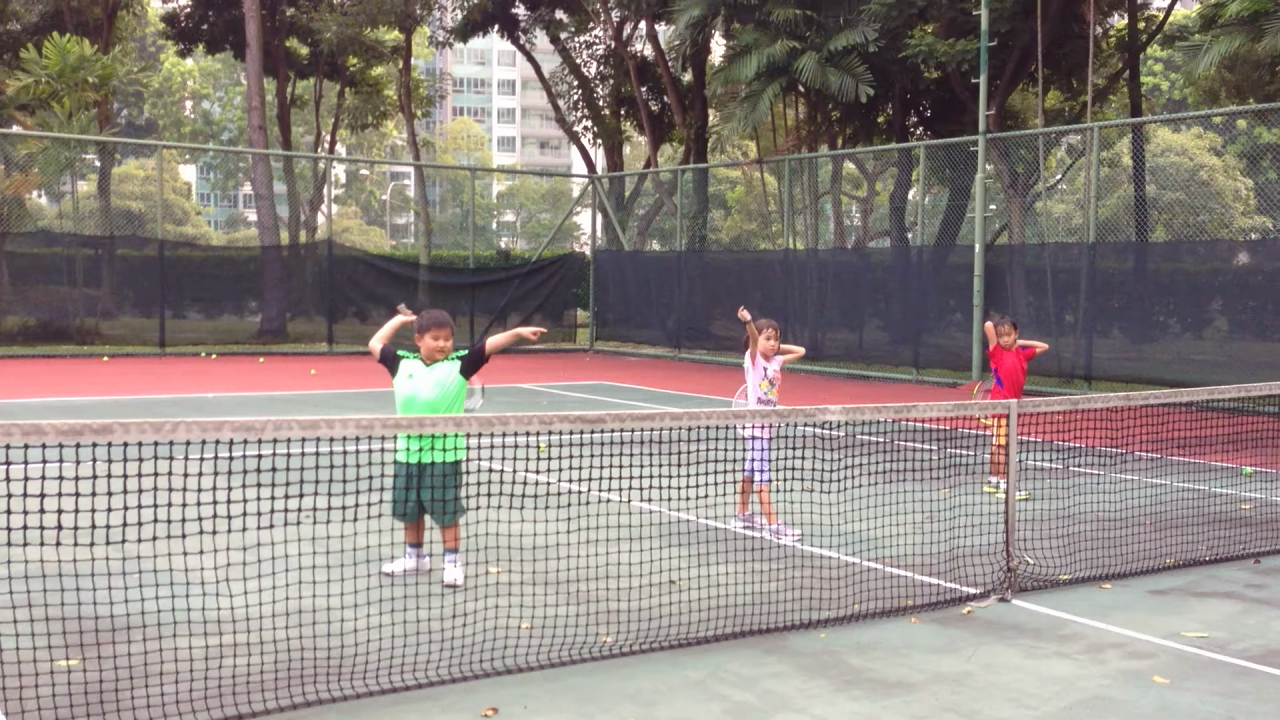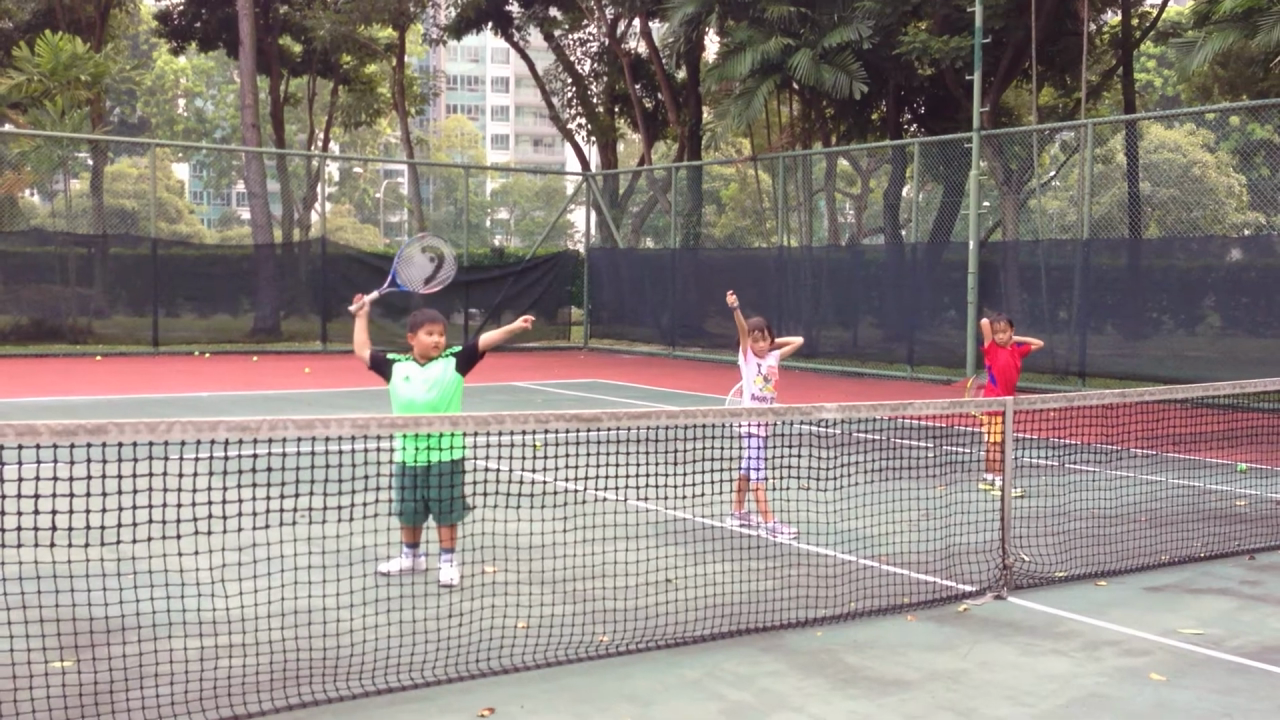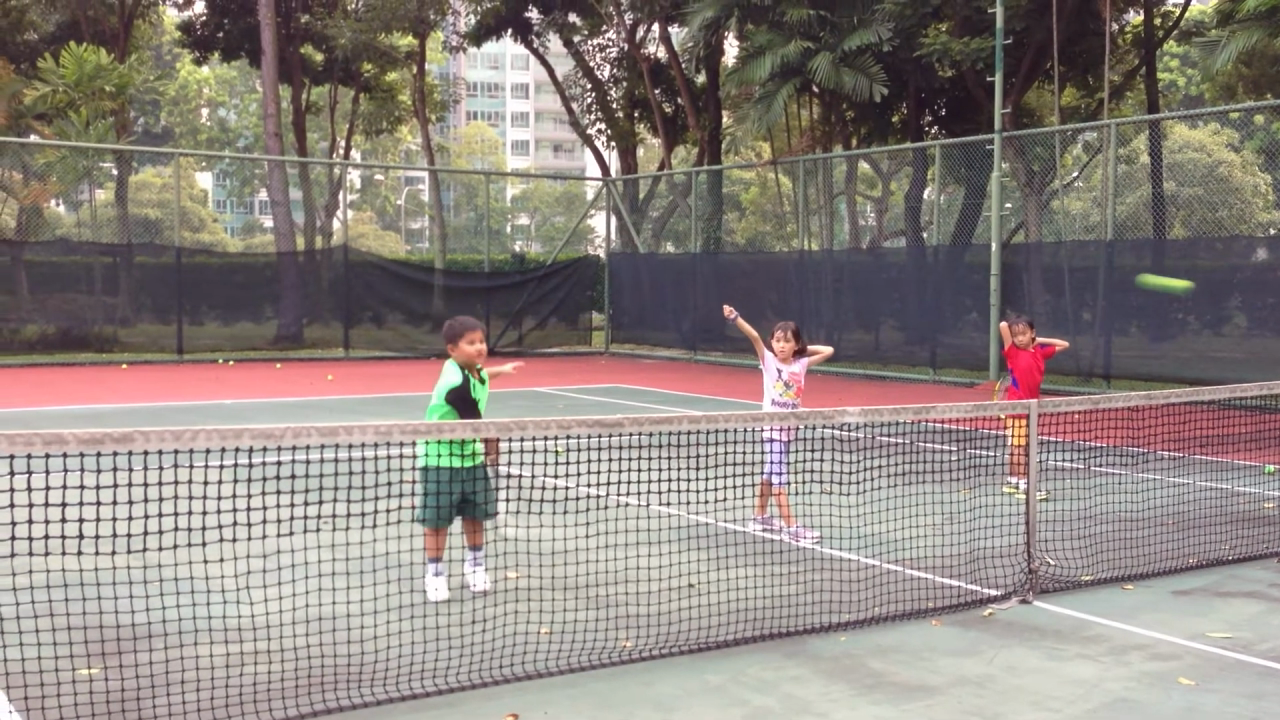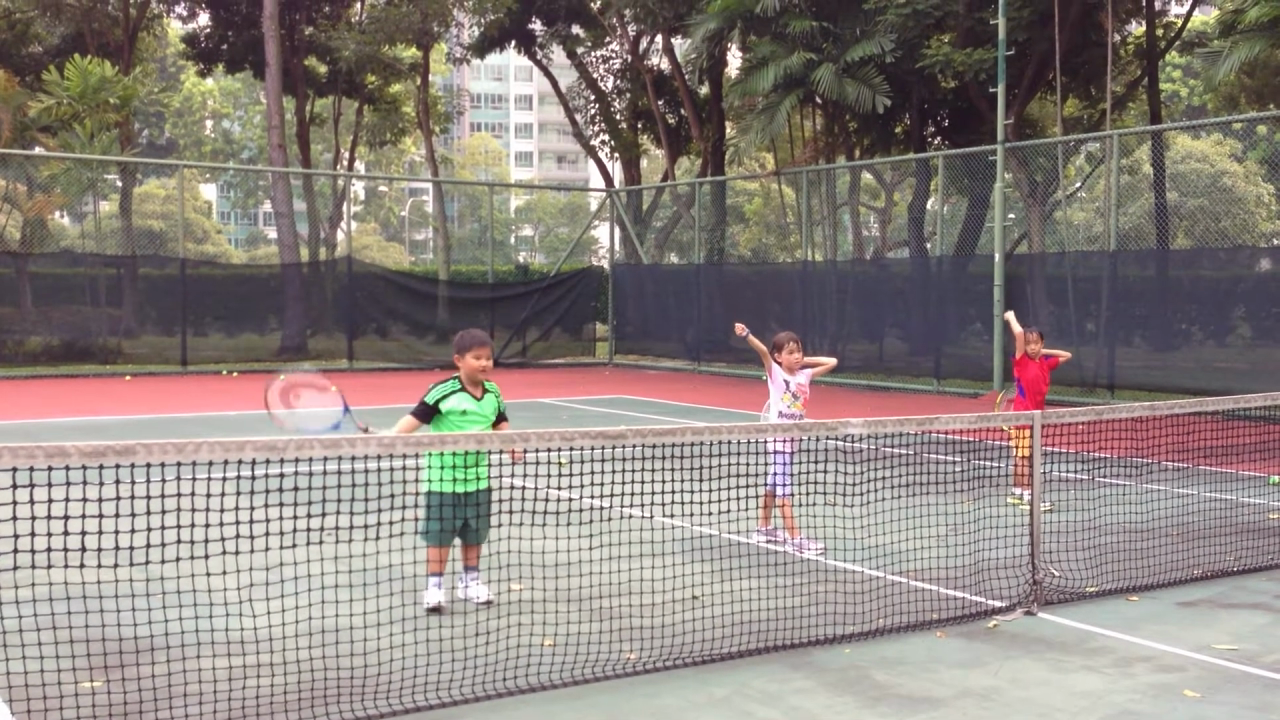
dt=1s
person 1, frame 1
left shoulder: (460, 364)
right shoulder: (402, 363)
left elbow: (490, 344)
right elbow: (375, 345)
left wrist: (518, 332)
right wrist: (400, 319)
left hip: (445, 452)
right hip: (408, 451)
left knee: (447, 512)
right knee: (410, 510)
left ankle: (452, 561)
right ankle: (415, 557)
person 1, frame 2
left shoulder: (454, 361)
right shoulder: (395, 365)
left elbow: (484, 341)
right elbow: (362, 352)
left wrist: (513, 328)
right wrist: (362, 316)
left hip: (445, 452)
right hip: (408, 452)
left knee: (446, 512)
right knee: (408, 511)
left ankle: (448, 561)
right ankle: (411, 556)
person 1, frame 3
left shoulder: (475, 370)
right shoulder: (457, 385)
right elbow: (478, 425)
left wrist: (500, 369)
right wrist: (492, 447)
left hip: (469, 453)
right hip: (440, 455)
left knee: (475, 513)
right knee: (437, 516)
left ankle: (475, 566)
right ankle: (435, 573)
person 1, frame 4
left shoulder: (493, 393)
right shoulder: (443, 391)
left elbow: (500, 422)
right elbow: (417, 417)
right wrist: (393, 434)
left hip: (477, 476)
right hip: (443, 477)
left knee: (474, 532)
right knee: (440, 534)
left ankle: (470, 582)
right ankle: (435, 587)
person 2, frame 1
left shoulder: (776, 361)
right shoulder: (753, 358)
left elbow: (800, 351)
right elbow: (753, 338)
left wrist: (778, 347)
right wrist: (747, 322)
left hip: (767, 423)
right hip: (756, 423)
left knee: (751, 472)
right knee: (762, 475)
left ankle: (742, 515)
right ankle: (772, 524)
person 2, frame 2
left shoulder: (773, 357)
right shoulder: (747, 356)
left elbow: (799, 340)
right elbow: (742, 330)
left wrist: (773, 341)
right wrist: (735, 308)
left hip: (764, 421)
right hip: (752, 421)
left knee: (747, 470)
right knee: (758, 473)
left ankle: (738, 513)
right ankle: (768, 522)
person 2, frame 3
left shoulder: (801, 364)
right shoulder: (769, 361)
left elbow: (828, 351)
right elbow: (754, 337)
left wrist: (804, 348)
right wrist: (734, 317)
left hip: (789, 427)
right hip: (773, 427)
left knee: (770, 474)
right knee: (779, 477)
left ankle: (760, 518)
right ankle: (790, 527)
person 2, frame 4
left shoulder: (804, 375)
right shoulder: (775, 373)
left elbow: (832, 362)
right elbow: (763, 351)
left wrist: (806, 360)
right wrist: (746, 334)
left hip: (792, 438)
right hip: (778, 438)
left knee: (773, 485)
right knee: (784, 489)
left ankle: (764, 529)
right ankle: (794, 538)
person 3, frame 1
left shoulder: (1022, 353)
right shoulder: (997, 352)
left elbow: (1044, 346)
right elbow: (987, 325)
left wrist: (1021, 342)
right wrist: (993, 332)
left knee: (998, 446)
right knee: (1001, 446)
left ankle: (993, 481)
right ankle: (1003, 485)
person 3, frame 2
left shoulder: (1017, 350)
right shoulder: (991, 349)
left elbow: (1039, 344)
right elbow: (984, 322)
left wrist: (1016, 339)
right wrist: (989, 331)
left knee: (993, 443)
right knee: (995, 443)
left ankle: (988, 478)
right ankle: (999, 482)
person 3, frame 3
left shoulder: (1040, 351)
right shoulder: (1012, 352)
left elbow: (1064, 345)
right elbow: (1003, 325)
left wrist: (1040, 340)
right wrist: (1008, 326)
left knee: (1018, 447)
right knee: (1019, 447)
left ankle: (1012, 482)
right ankle: (1023, 485)
person 3, frame 4
left shoulder: (1045, 363)
right shoulder: (1021, 361)
left elbow: (1067, 356)
right elbow: (1019, 333)
left wrist: (1044, 352)
right wrist: (1011, 317)
left knee: (1022, 456)
right knee: (1024, 457)
left ankle: (1017, 492)
right ankle: (1027, 496)
